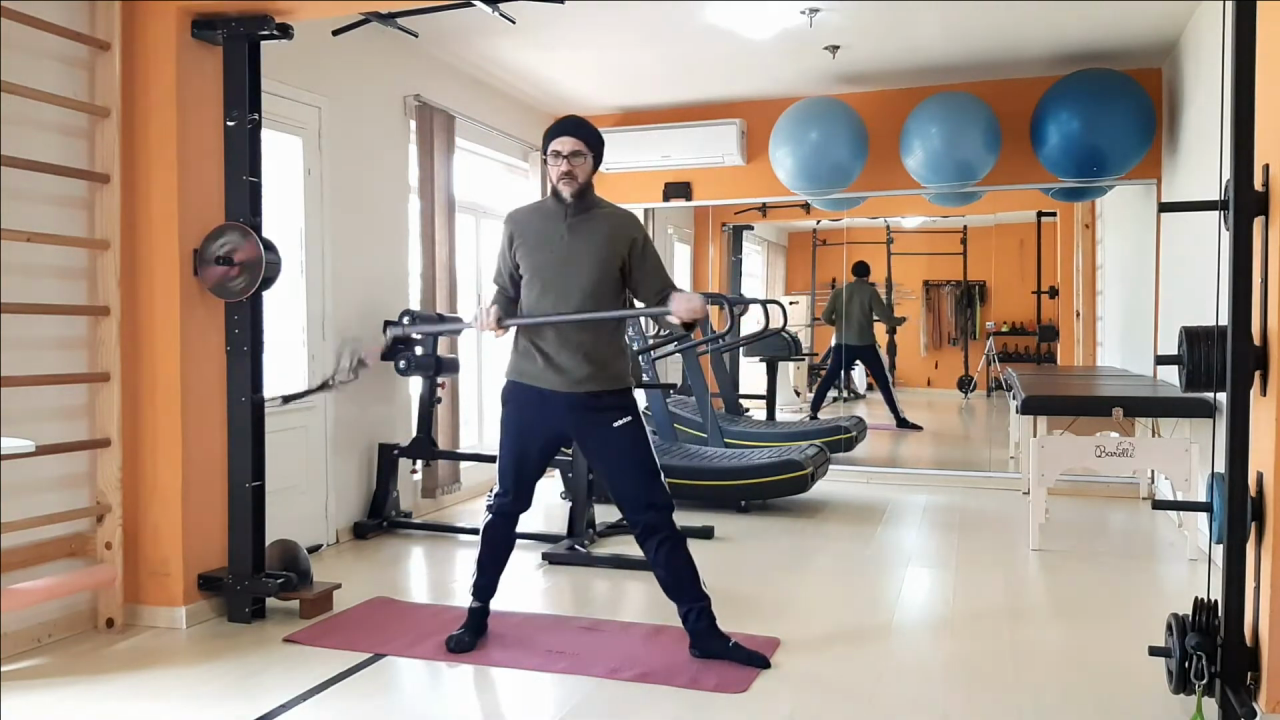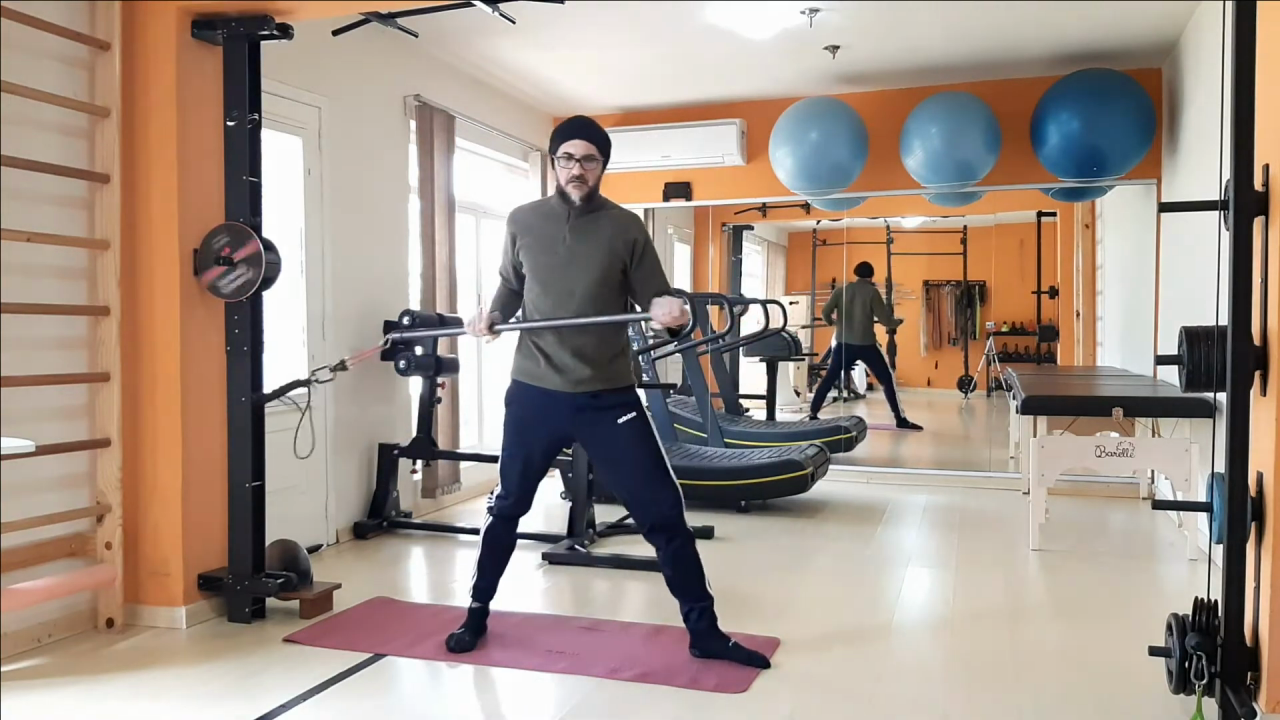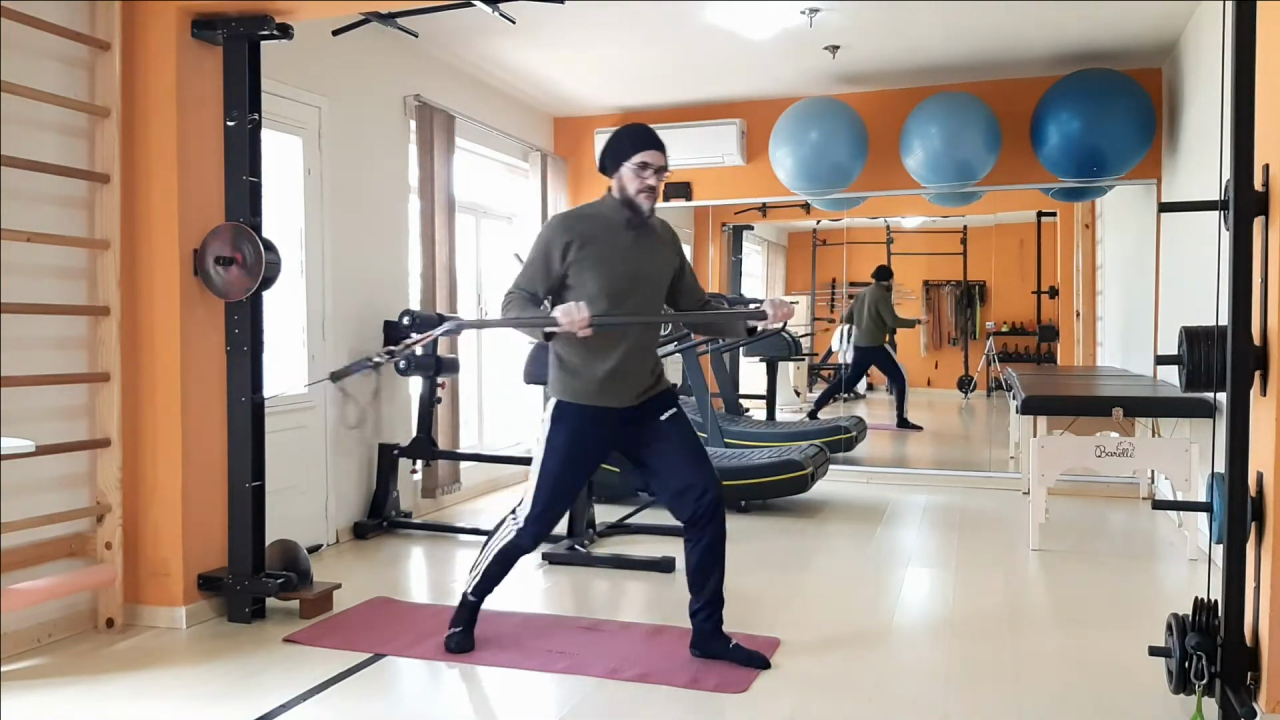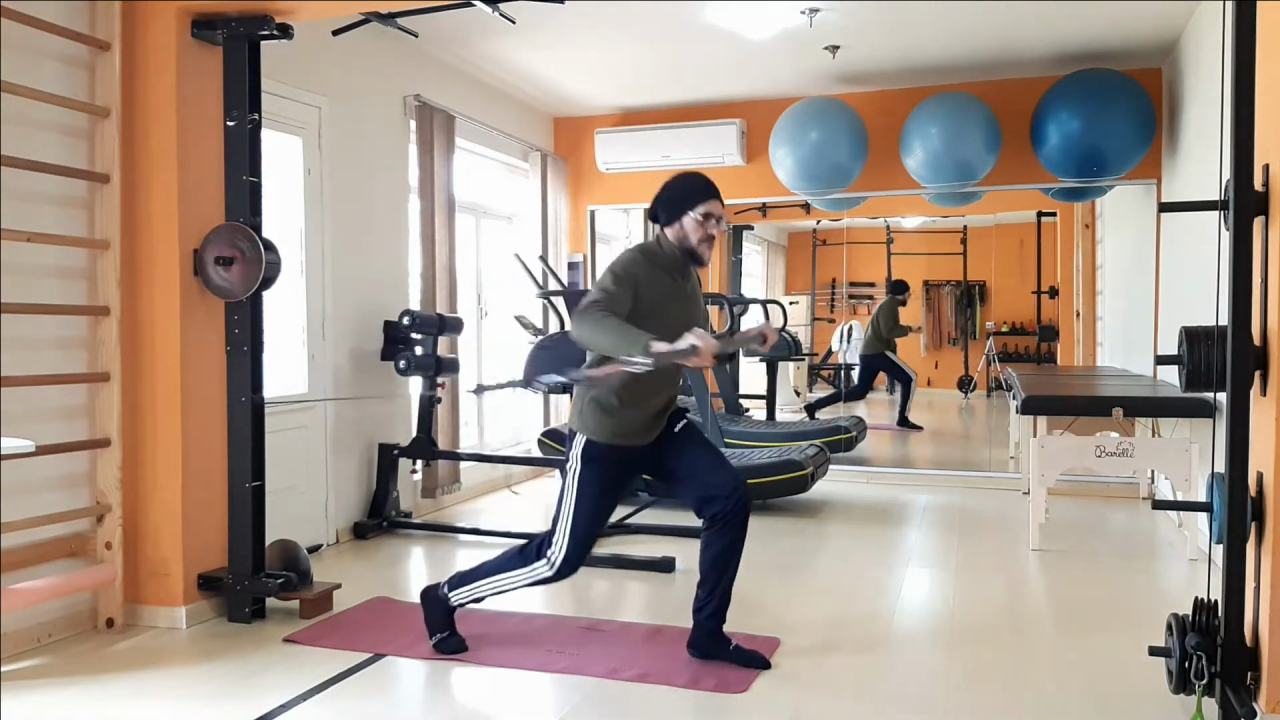
dt=0.4s
person 1, frame 1
left shoulder: (623, 227)
right shoulder: (520, 224)
left elbow: (660, 297)
right elbow: (504, 291)
left wrist: (685, 306)
right wrist: (492, 313)
left hip: (605, 395)
right hip: (531, 392)
left knee: (651, 513)
right knee: (505, 505)
left ankle: (704, 632)
right ankle: (478, 612)
person 1, frame 2
left shoulder: (626, 228)
right shoulder: (522, 222)
left elbow: (658, 300)
left wrist: (671, 314)
right wrist: (490, 314)
left hip: (607, 395)
right hip: (535, 391)
left knee: (661, 510)
right knee: (507, 505)
left ankle: (705, 632)
right ankle: (478, 611)
person 1, frame 3
left shoulder: (664, 239)
right shoulder: (568, 230)
left elbow: (697, 312)
right elbow: (516, 303)
left wrist: (755, 318)
right wrist: (555, 319)
left hip: (648, 401)
right hip: (578, 405)
left knee: (704, 503)
right knee: (533, 520)
left ankle: (709, 634)
right ankle: (469, 605)
person 1, frame 4
left shoulder: (689, 277)
right shoulder: (635, 267)
right elbow: (588, 321)
right wrist: (659, 345)
left hip: (660, 423)
right hip: (604, 432)
left knee: (730, 501)
right knee: (558, 559)
left ankle: (708, 634)
right ankle: (443, 597)
